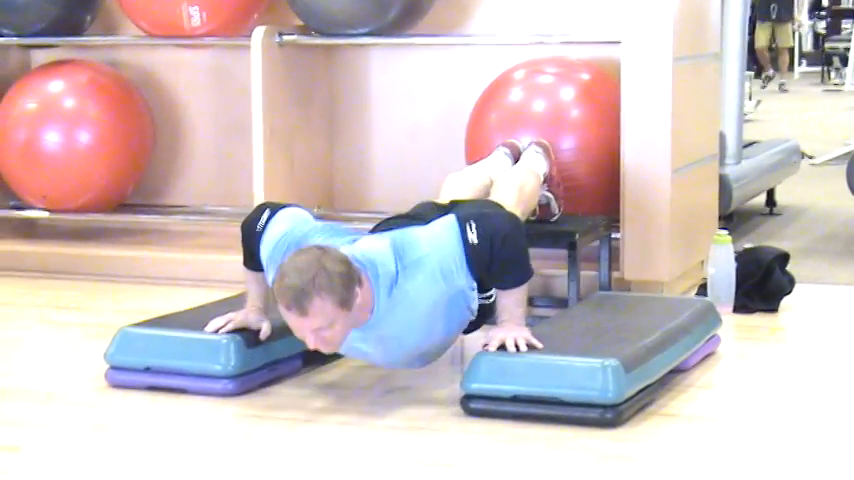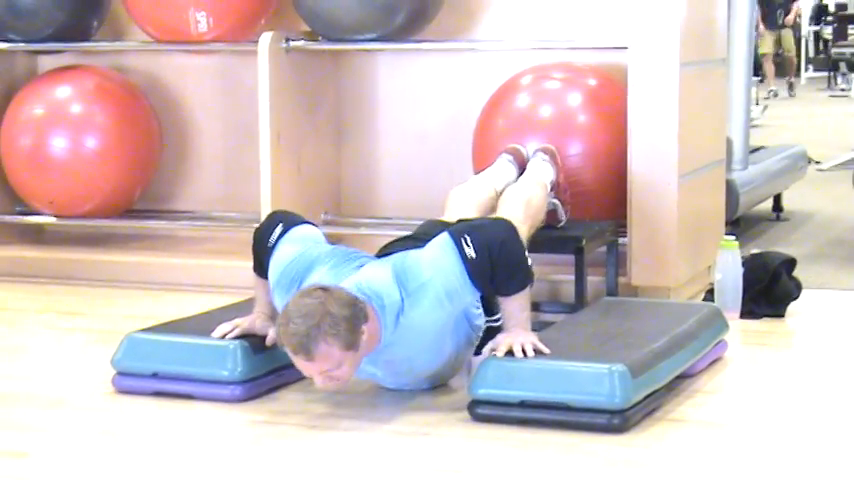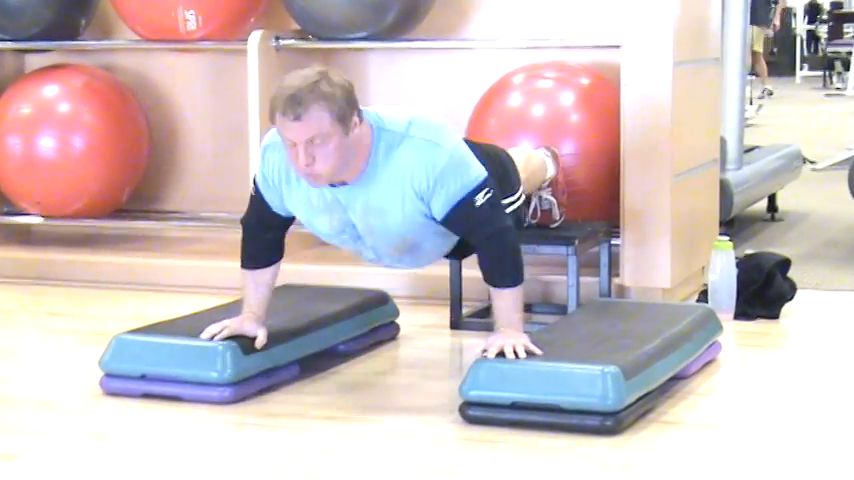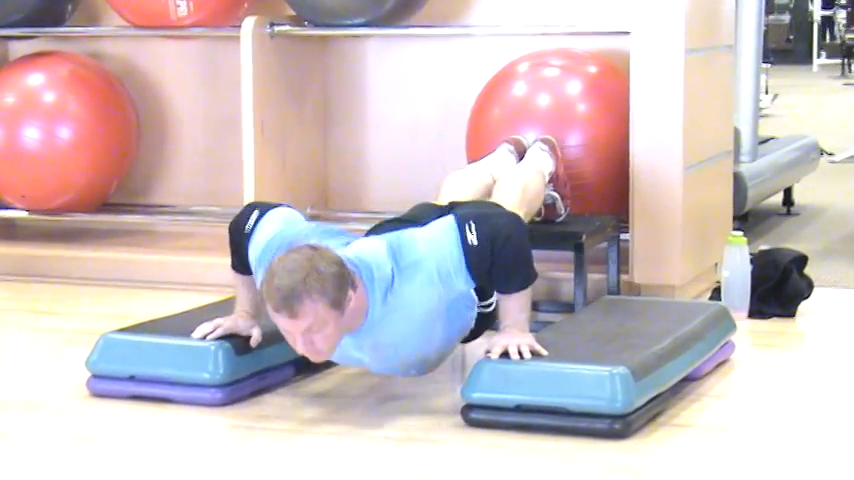
dt=0.5s
person 1, frame 1
left shoulder: (417, 275)
right shoulder: (285, 253)
left elbow: (503, 232)
right elbow: (261, 217)
left wrist: (511, 322)
right wrist: (255, 308)
right hip: (397, 231)
left knee: (505, 202)
right knee: (450, 196)
left ankle: (534, 162)
right ankle: (501, 158)
person 1, frame 2
left shoulder: (419, 300)
right shoulder: (295, 283)
left elbow: (499, 239)
right elbow: (276, 226)
left wrist: (518, 327)
right hip: (406, 252)
left knee: (514, 219)
right knee: (457, 213)
left ankle: (542, 168)
right ankle: (507, 165)
person 1, frame 3
left shoulder: (424, 152)
right shoulder: (277, 154)
left elbow: (496, 234)
right elbow: (261, 226)
left wrist: (509, 330)
right wrist: (252, 315)
left hip: (479, 194)
left knee: (514, 171)
left ankle: (543, 164)
right ankle: (527, 158)
person 1, frame 4
left shoulder: (413, 281)
right shoulder: (274, 252)
left elbow: (506, 234)
right elbow: (246, 223)
left wrist: (515, 328)
right wrist: (245, 314)
right hip: (397, 236)
left knee: (508, 206)
right knee: (451, 198)
left ankle: (541, 160)
right ankle: (506, 155)
